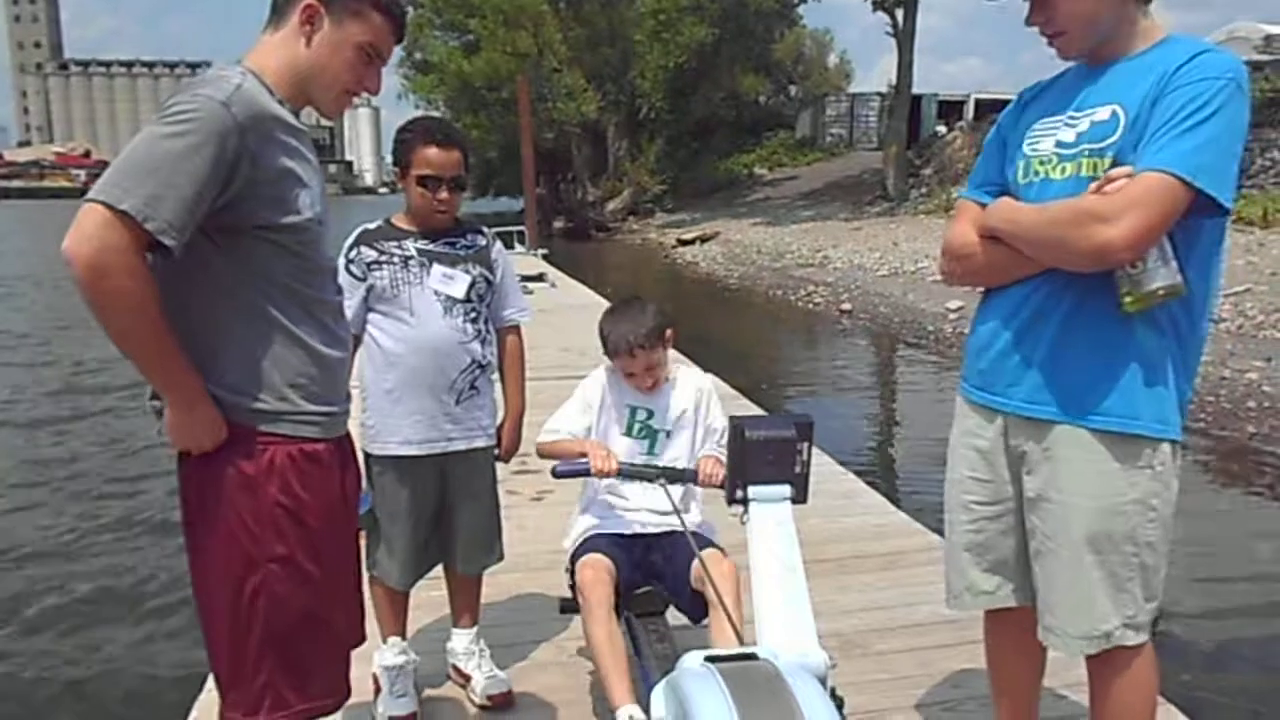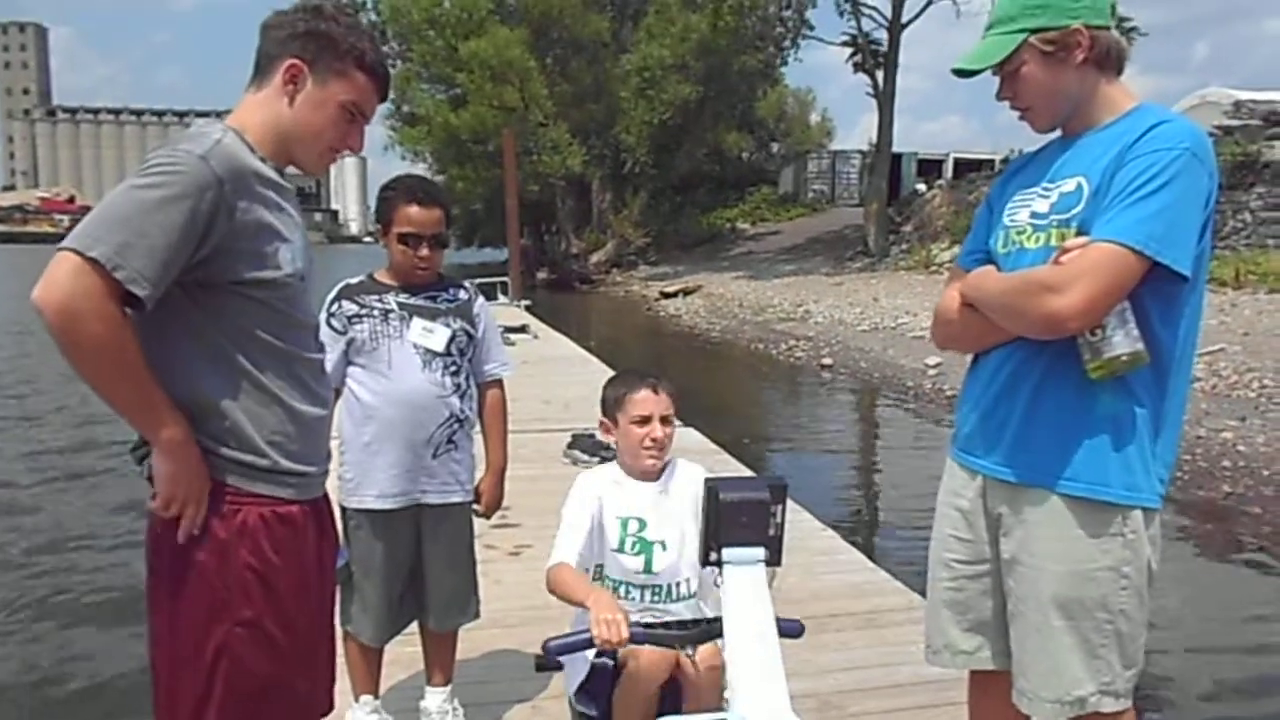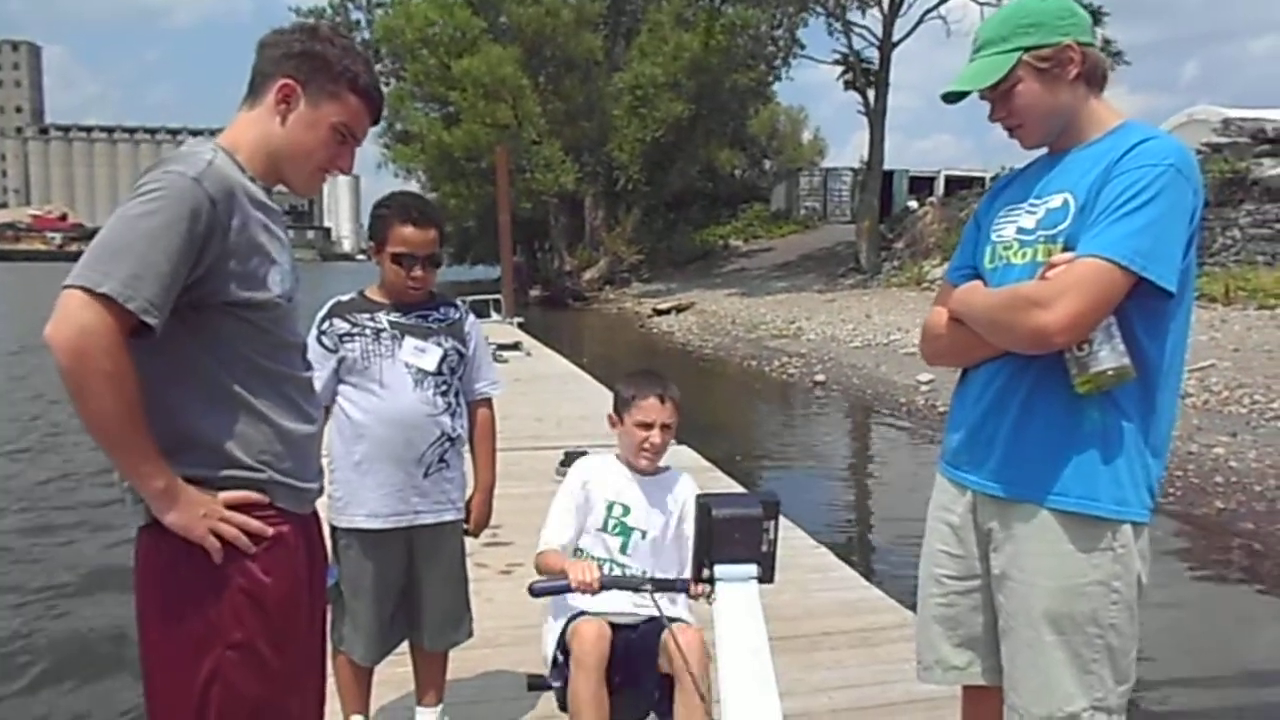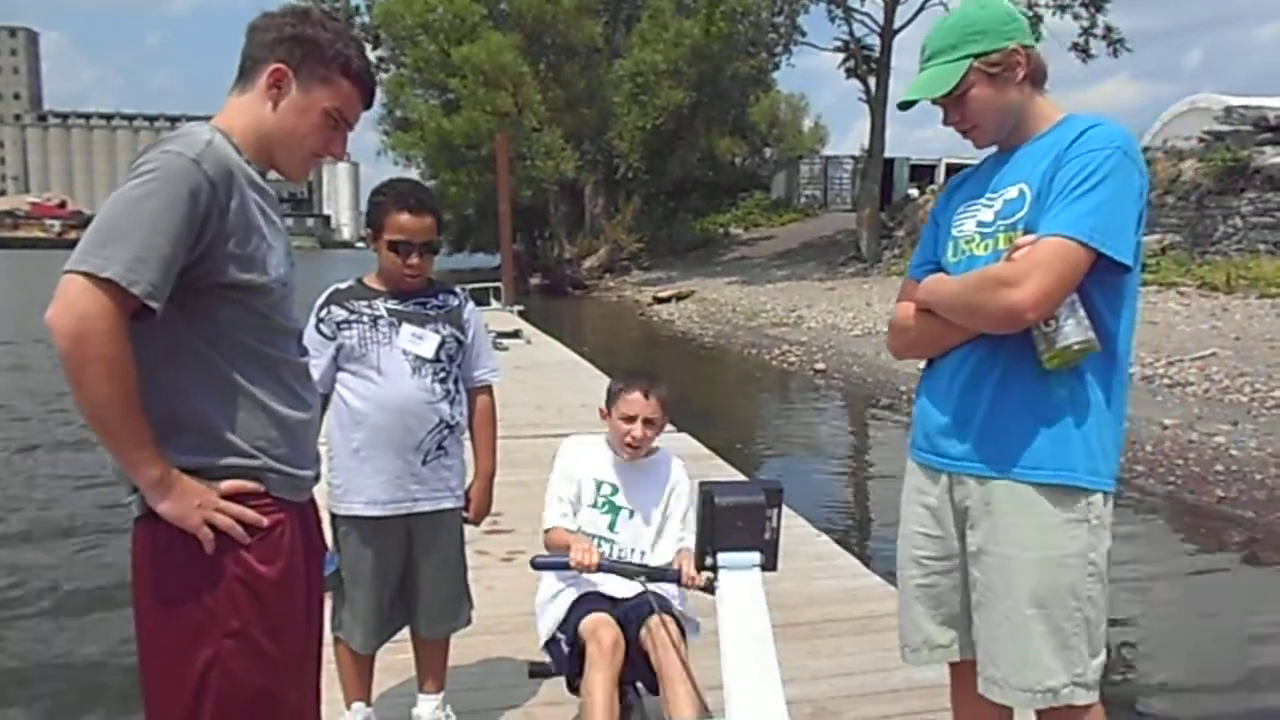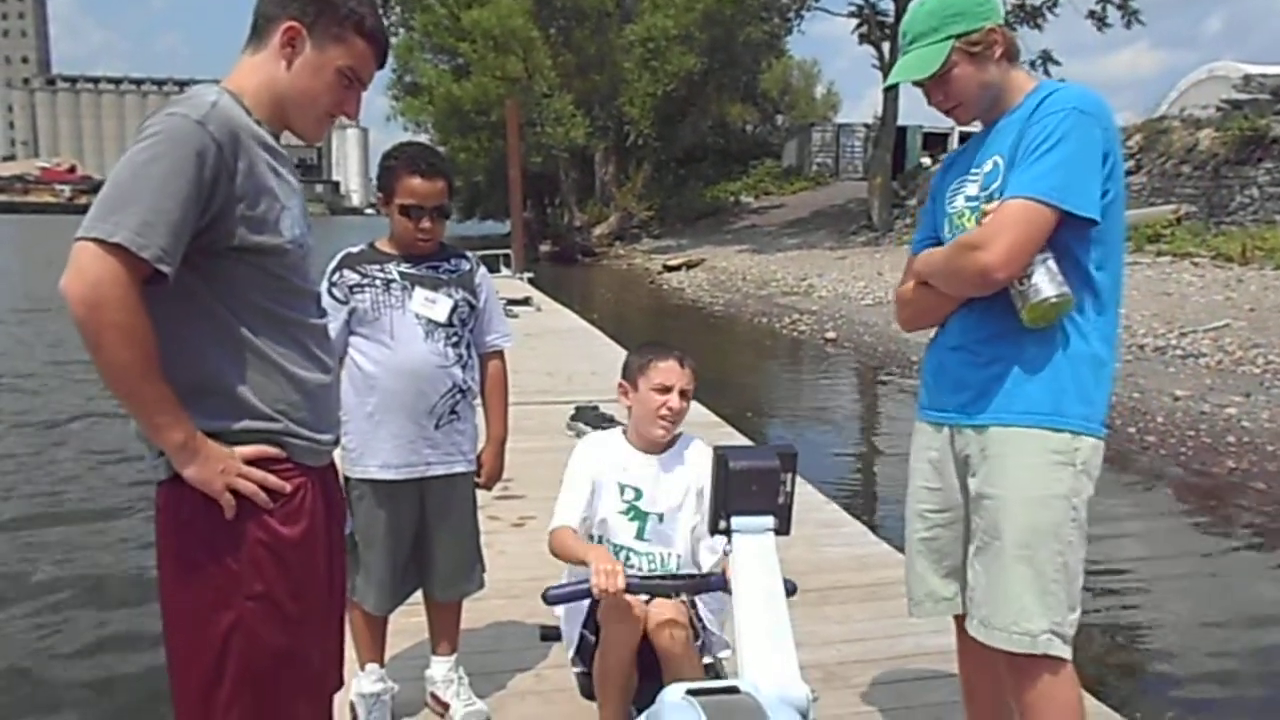
dt=1s
person 1, frame 1
left shoulder: (1200, 78)
right shoulder: (1033, 105)
left elbow: (1116, 231)
right elbow: (958, 255)
left wrist: (1009, 217)
right wrist: (1070, 232)
left hip: (1106, 407)
right hip: (992, 391)
left knee: (1111, 628)
right knee: (1006, 599)
person 1, frame 2
left shoulder: (1166, 148)
right shoulder: (1021, 176)
left elbow: (1068, 301)
right elbow: (949, 325)
left wrist: (982, 284)
right wrist: (1029, 294)
left hip: (1083, 476)
right hip: (980, 458)
person 1, frame 3
left shoulder: (1152, 164)
right shoulder: (1008, 192)
left elbow: (1055, 317)
right elbow: (936, 339)
left wrist: (972, 300)
right wrist: (1021, 311)
left hip: (1072, 494)
right hip: (967, 476)
person 1, frame 4
left shoulder: (1097, 150)
right shoulder: (964, 189)
left elbow: (1023, 296)
right elbow: (904, 333)
left wrist: (937, 290)
right wrist: (986, 296)
left hip: (1042, 466)
right hip: (939, 458)
person 1, frame 5
left shoulder: (1068, 113)
right shoulder: (959, 163)
left elbow: (993, 257)
right elbow: (911, 305)
left wrist: (931, 262)
right wrist: (969, 266)
left hip: (1037, 411)
right hip: (947, 410)
left knee: (1028, 642)
right knee: (973, 620)
person 2, frame 1
left shoulder: (280, 129)
right shoulder: (224, 108)
right elbow: (96, 246)
left wrist: (326, 438)
right wrist: (187, 401)
left hip: (310, 447)
right hip: (260, 456)
person 2, frame 2
left shoulder: (264, 186)
right shoulder: (207, 165)
right elbow: (67, 294)
left wrist: (301, 500)
right wrist: (173, 442)
left hip: (289, 508)
right hip: (234, 518)
person 2, frame 3
left shoulder: (252, 203)
right shoulder: (198, 184)
right elbow: (77, 331)
left wrist: (293, 524)
right wrist: (165, 493)
left hip: (281, 528)
right hip: (230, 542)
person 2, frame 4
left shoulder: (247, 185)
right shoulder: (193, 165)
right elbow: (78, 316)
left wrist: (290, 515)
right wrist: (159, 482)
left hip: (276, 516)
right hip: (225, 530)
person 2, frame 5
left shoulder: (263, 151)
right shoulder: (203, 126)
right elbow: (92, 283)
left wrist: (313, 474)
right wrist: (186, 446)
left hip: (297, 481)
right hip: (245, 496)
person 3, frame 1
left shoulder: (483, 248)
right shoulder: (368, 248)
left elbow: (508, 332)
left wrist: (514, 413)
left hip: (469, 430)
right hip: (395, 433)
left knee: (468, 545)
right knee: (392, 549)
left ankle: (465, 645)
right ankle: (393, 658)
person 3, frame 2
left shoulder: (466, 303)
right shoulder: (348, 302)
left elbow: (490, 387)
left wrist: (496, 469)
left hip: (446, 484)
right hip: (372, 487)
left knee: (443, 602)
right knee: (366, 607)
person 3, frame 3
left shoulder: (457, 322)
right shoulder: (339, 320)
left elbow: (480, 406)
left wrist: (484, 488)
left hip: (438, 503)
right hip: (362, 506)
left knee: (434, 620)
right knee: (356, 625)
person 3, frame 4
left shoulder: (456, 308)
right shoulder: (338, 308)
left elbow: (479, 393)
left wrist: (484, 476)
left hip: (438, 490)
right hip: (361, 493)
left knee: (435, 607)
right knee: (357, 612)
person 3, frame 5
left shoulder: (467, 272)
right shoulder: (350, 272)
left elbow: (491, 359)
left wrist: (496, 441)
left hip: (449, 455)
right hip: (374, 457)
left knee: (447, 572)
right knee: (369, 576)
left ankle: (444, 673)
person 4, frame 1
left shoulder: (697, 386)
right shoulder: (601, 385)
left elbow: (716, 448)
right elbow: (545, 444)
left wrist: (713, 462)
right wrist: (589, 446)
left hip: (677, 526)
right hip: (610, 525)
left knee: (723, 573)
right knee: (591, 579)
person 4, frame 2
left shoulder: (694, 483)
right shoulder: (594, 488)
right elbow: (557, 574)
right wrist: (597, 598)
right hip: (612, 640)
left knee: (707, 662)
right knee: (653, 656)
person 4, frame 3
left shoulder: (682, 488)
right shoulder: (589, 473)
left elbow: (696, 564)
right elbow: (545, 557)
right wrist: (572, 564)
left hip: (656, 617)
right hip: (586, 611)
left knee: (689, 643)
right knee: (591, 636)
person 4, frame 4
left shoulder: (672, 472)
right shoulder: (577, 453)
left elbow: (680, 544)
right elbow: (552, 535)
left wrist: (686, 560)
right wrist: (575, 541)
left hip: (646, 591)
right hip: (580, 589)
left knee: (667, 634)
right knee: (605, 638)
person 4, frame 5
left shoulder: (700, 460)
right shoulder: (595, 450)
left elbow: (717, 551)
right elbow: (559, 536)
right wrist: (596, 556)
left hip: (679, 594)
right hip: (605, 593)
left knee: (668, 621)
right knee: (624, 615)
